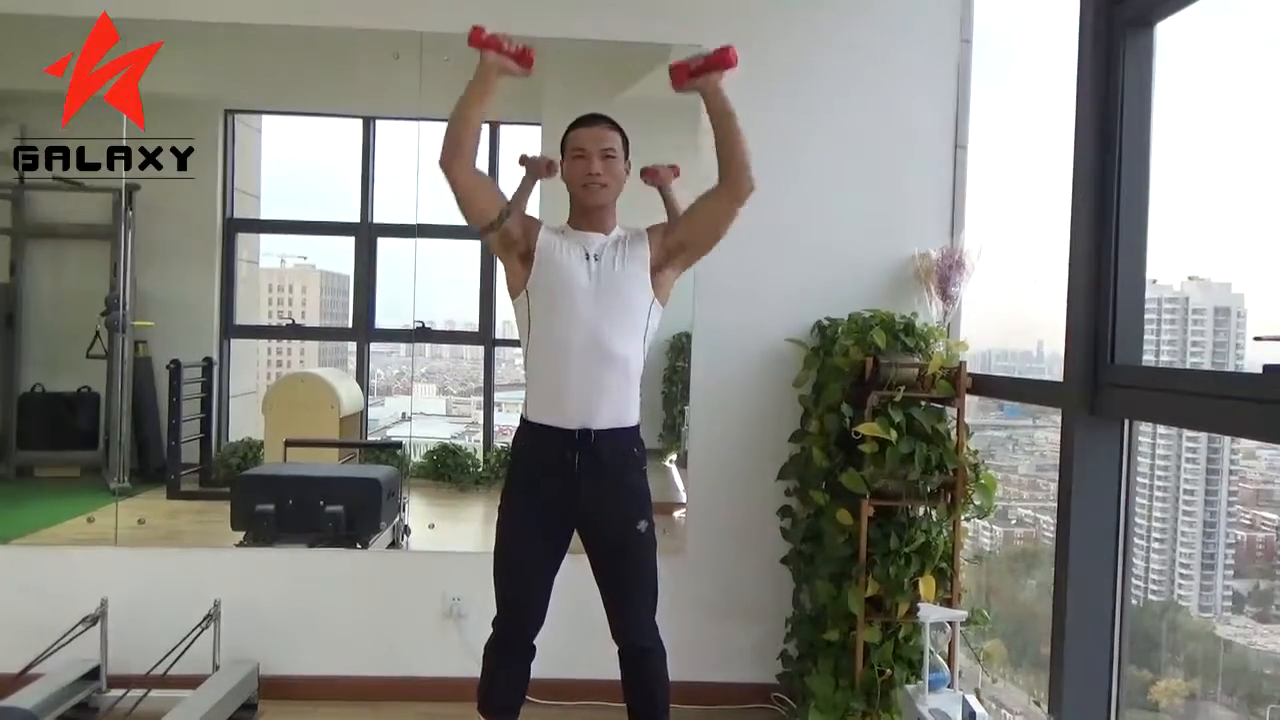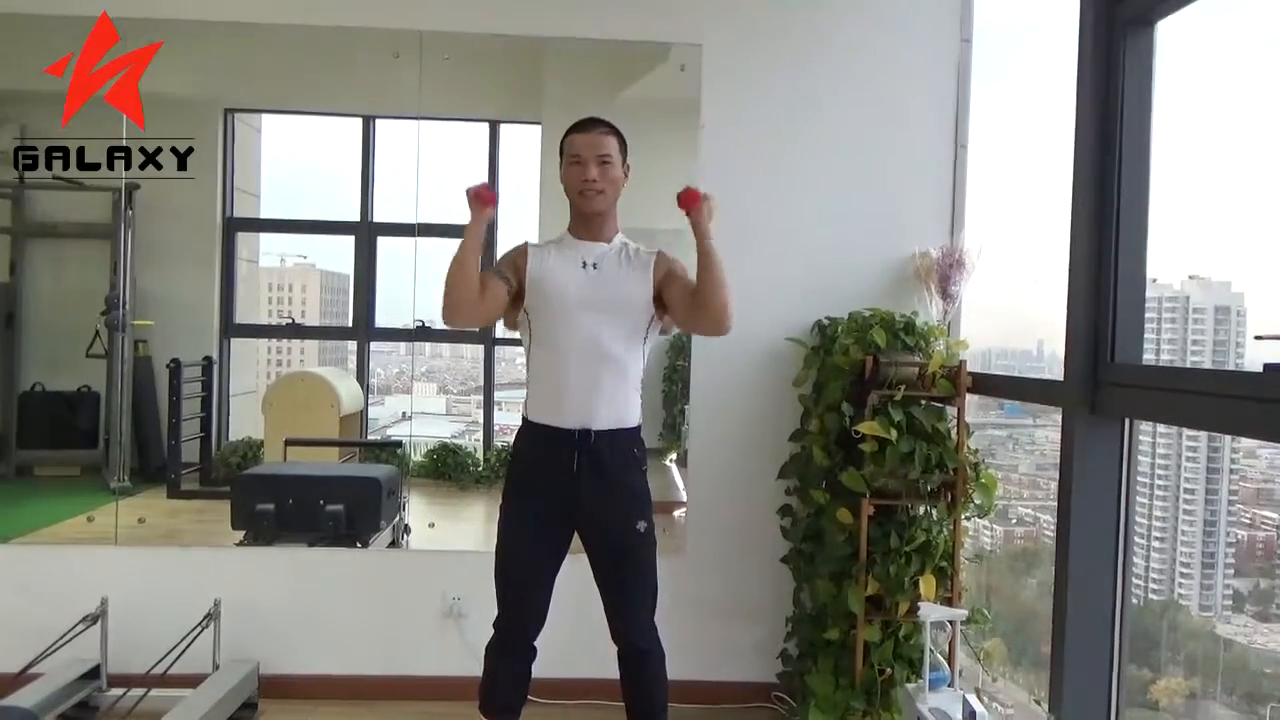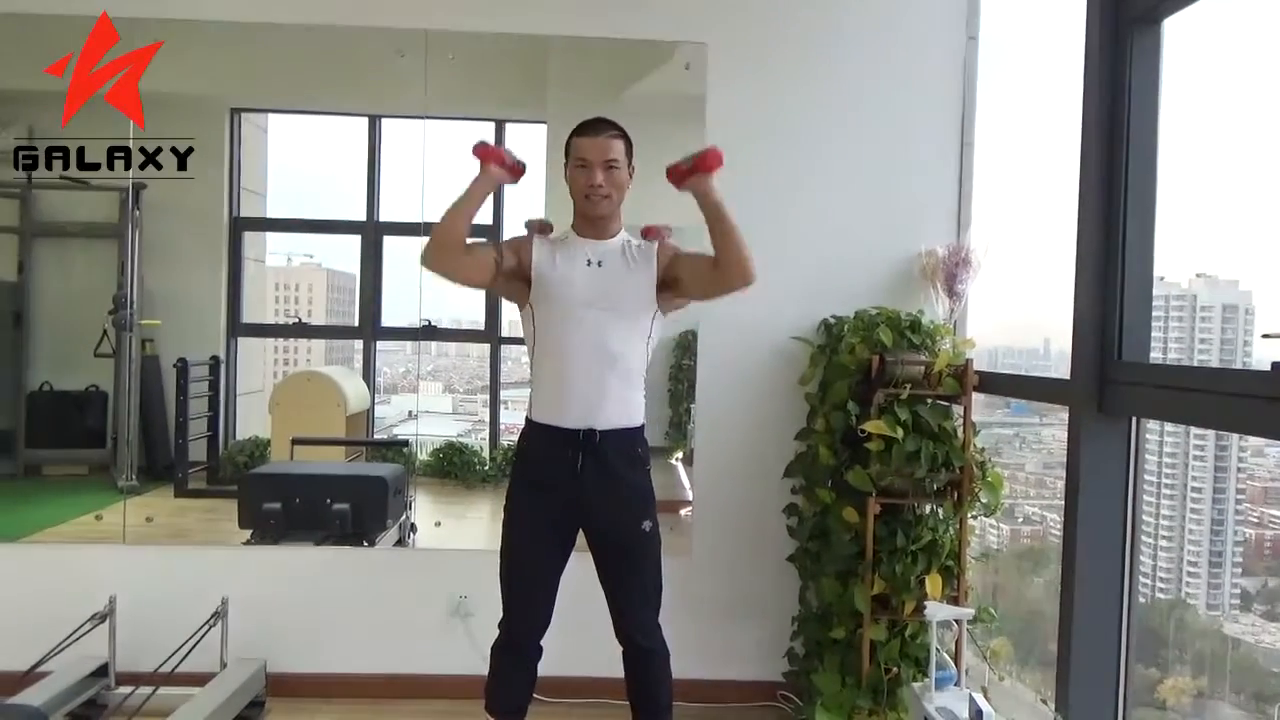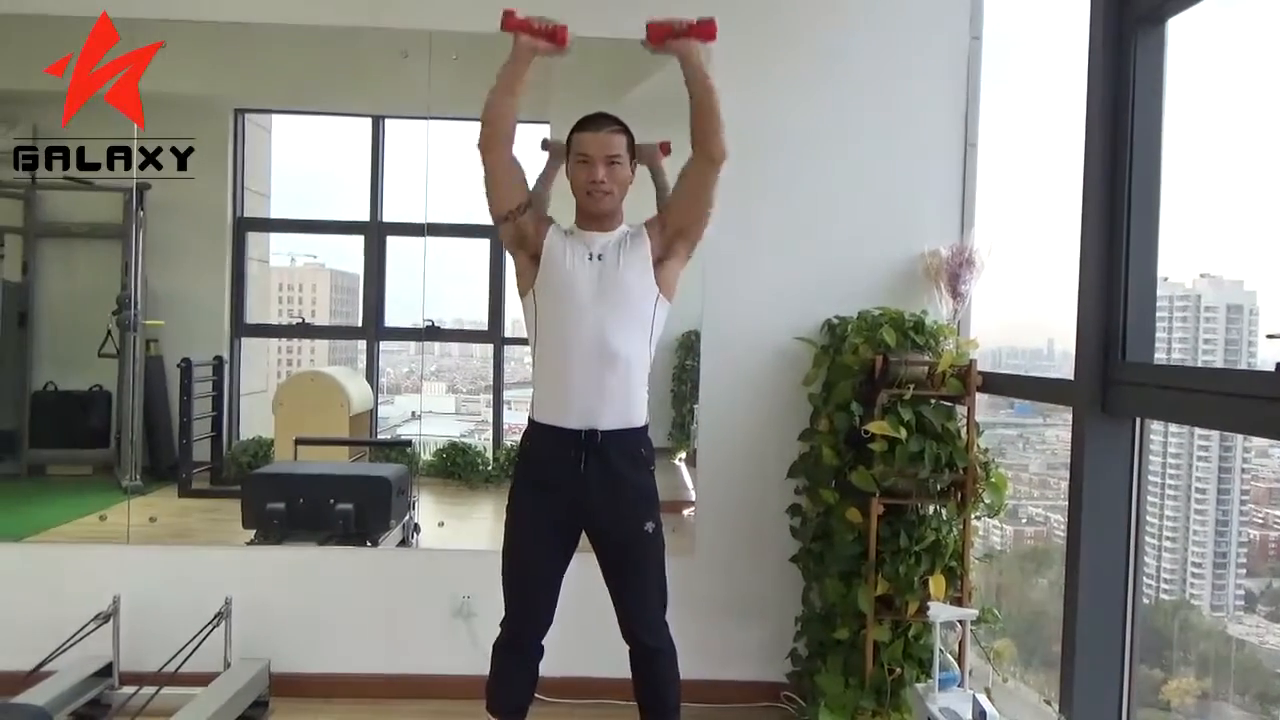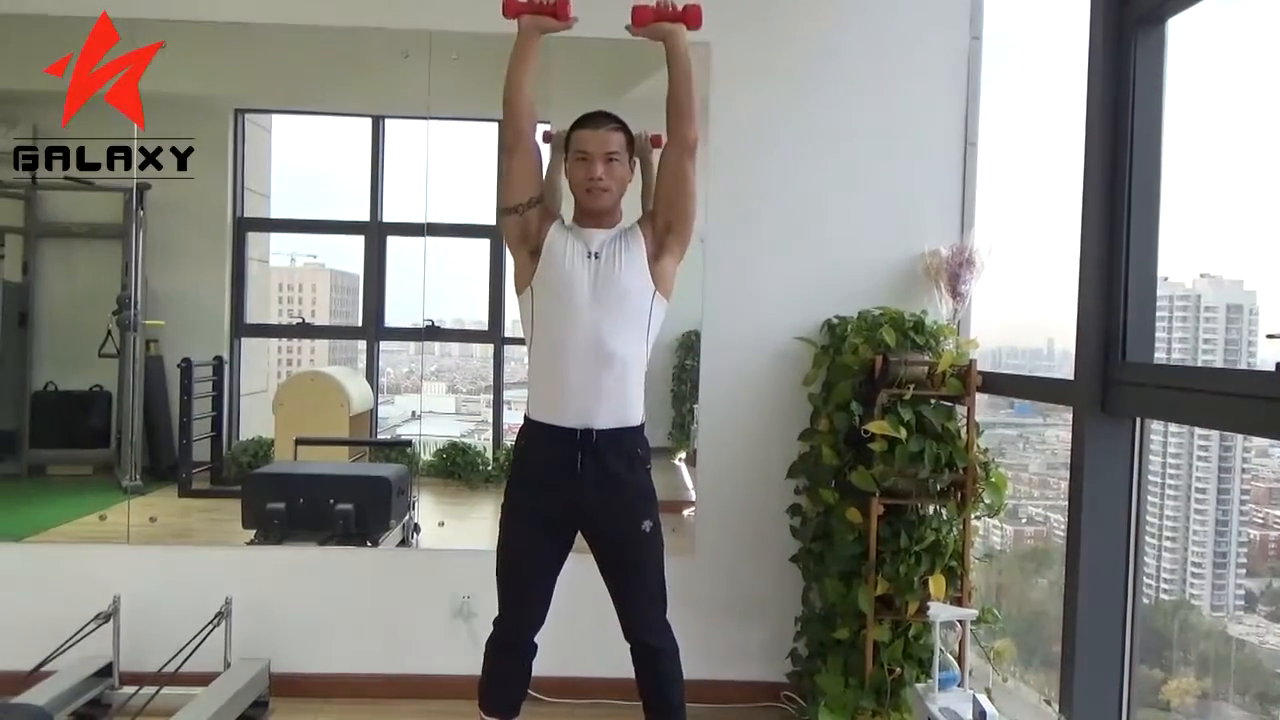
dt=0.3s
person 1, frame 1
left shoulder: (655, 252)
right shoulder: (528, 245)
left elbow: (738, 184)
right elbow: (456, 162)
left wrist: (712, 92)
right wrist: (488, 73)
left hip: (618, 457)
right hip: (540, 454)
left knee: (637, 630)
right knee: (514, 625)
person 1, frame 2
left shoulder: (655, 267)
right shoulder: (527, 261)
left elbow: (716, 322)
right elbow: (462, 316)
left wrist: (704, 238)
right wrist: (474, 231)
left hip: (617, 457)
right hip: (540, 452)
left knee: (636, 629)
right knee: (516, 625)
person 1, frame 3
left shoulder: (658, 260)
right shoulder: (531, 255)
left elbow: (738, 274)
right elbow: (441, 258)
left wrist: (706, 195)
right wrist: (484, 183)
left hip: (621, 457)
right hip: (544, 454)
left knee: (640, 628)
right knee: (521, 625)
person 1, frame 4
left shoulder: (659, 248)
right shoulder: (537, 243)
left elbow: (711, 153)
right elbow: (494, 143)
left wrist: (691, 59)
right wrist: (521, 54)
left hip: (625, 457)
right hip: (547, 453)
left knee: (646, 627)
right knee: (521, 625)
person 1, frame 5
left shoulder: (656, 246)
right shoulder: (536, 239)
left elbow: (685, 141)
right elbow: (516, 133)
left hip: (621, 457)
right hip: (542, 454)
left knee: (648, 629)
right knee: (514, 626)
